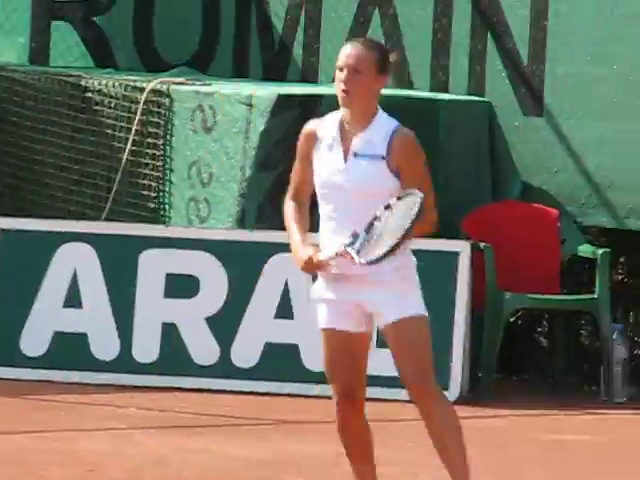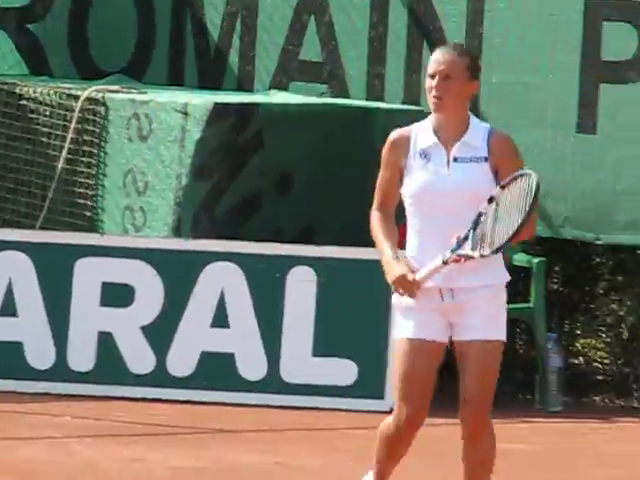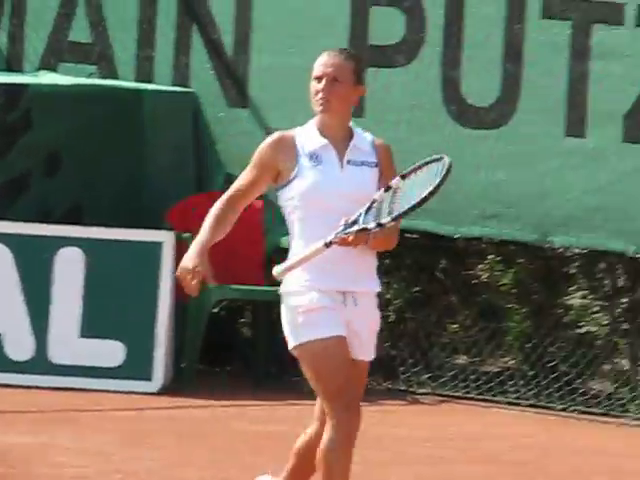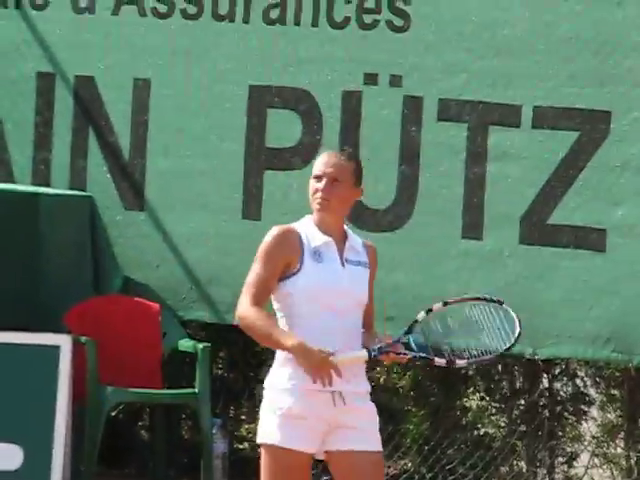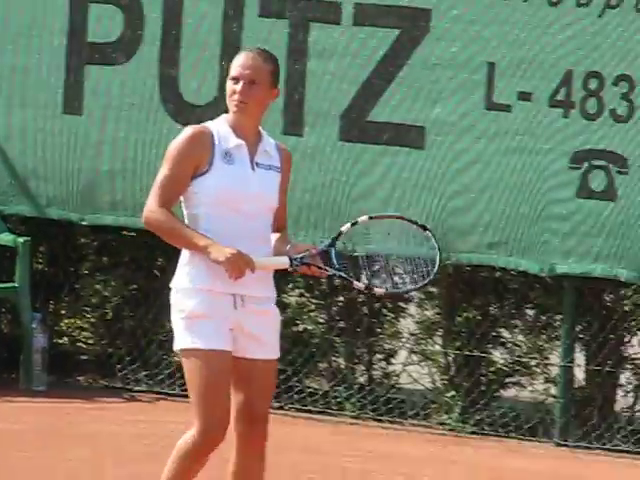
dt=0.3s
person 1, frame 1
left shoulder: (400, 141)
right shoulder: (314, 135)
left elbow: (427, 217)
right elbow: (294, 200)
right wrist: (301, 246)
left hip: (390, 280)
right hip: (336, 282)
left knee: (423, 388)
right knee: (347, 404)
person 1, frame 2
left shoulder: (497, 144)
right shoulder: (402, 142)
left elbow: (525, 222)
right elbow: (380, 213)
right wrist: (392, 261)
left hip: (480, 291)
right hip: (421, 295)
left knee: (475, 415)
right knee: (409, 415)
person 1, frame 3
left shoulder: (378, 152)
right shoulder: (283, 146)
left elbow: (389, 236)
right elbow: (231, 201)
left wrist: (365, 235)
right wrist: (198, 248)
left hip: (361, 299)
right hip: (309, 295)
left knee: (331, 422)
right knee: (343, 417)
person 1, frame 4
left shoulder: (366, 253)
right shoulder: (285, 240)
right elbow: (248, 312)
right wrist: (299, 348)
left hip: (352, 403)
right hip: (295, 395)
person 1, frame 5
left shoulder: (279, 156)
right shoulder: (197, 140)
right elbow: (154, 213)
left wrist: (293, 250)
right wrist: (212, 247)
left hip: (258, 302)
right hip: (201, 296)
left knee: (254, 427)
right knee: (212, 427)
